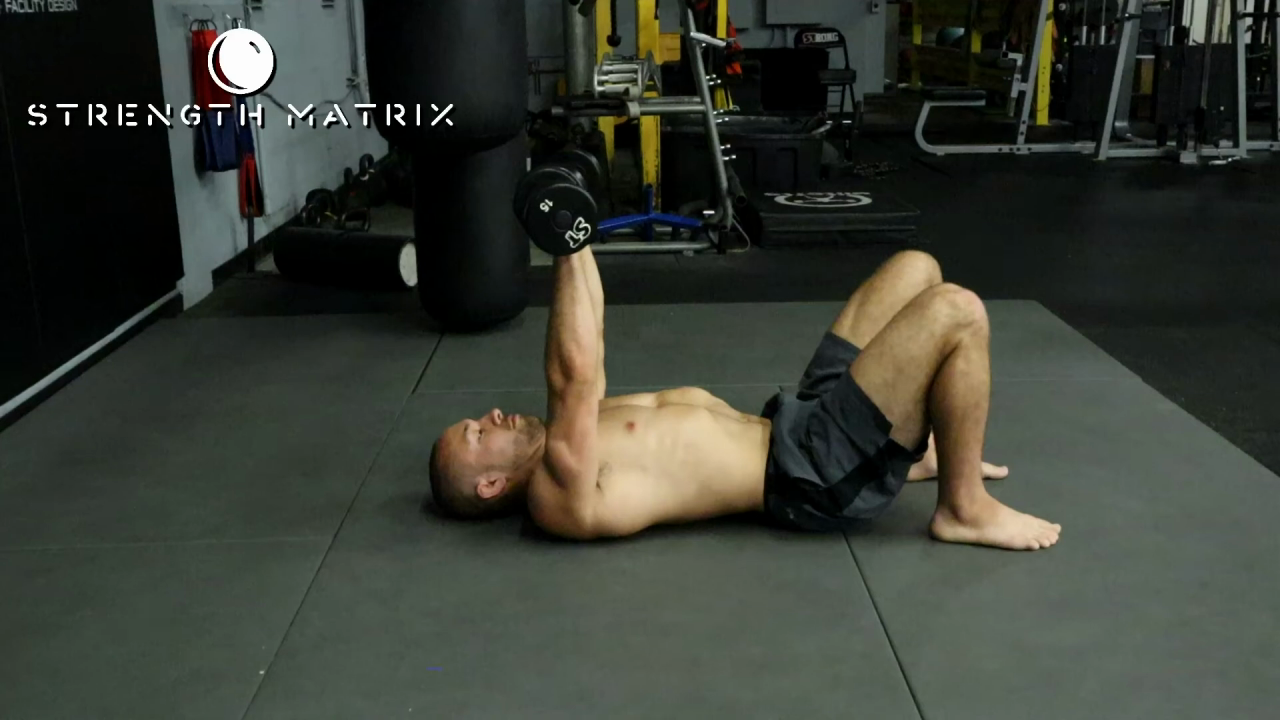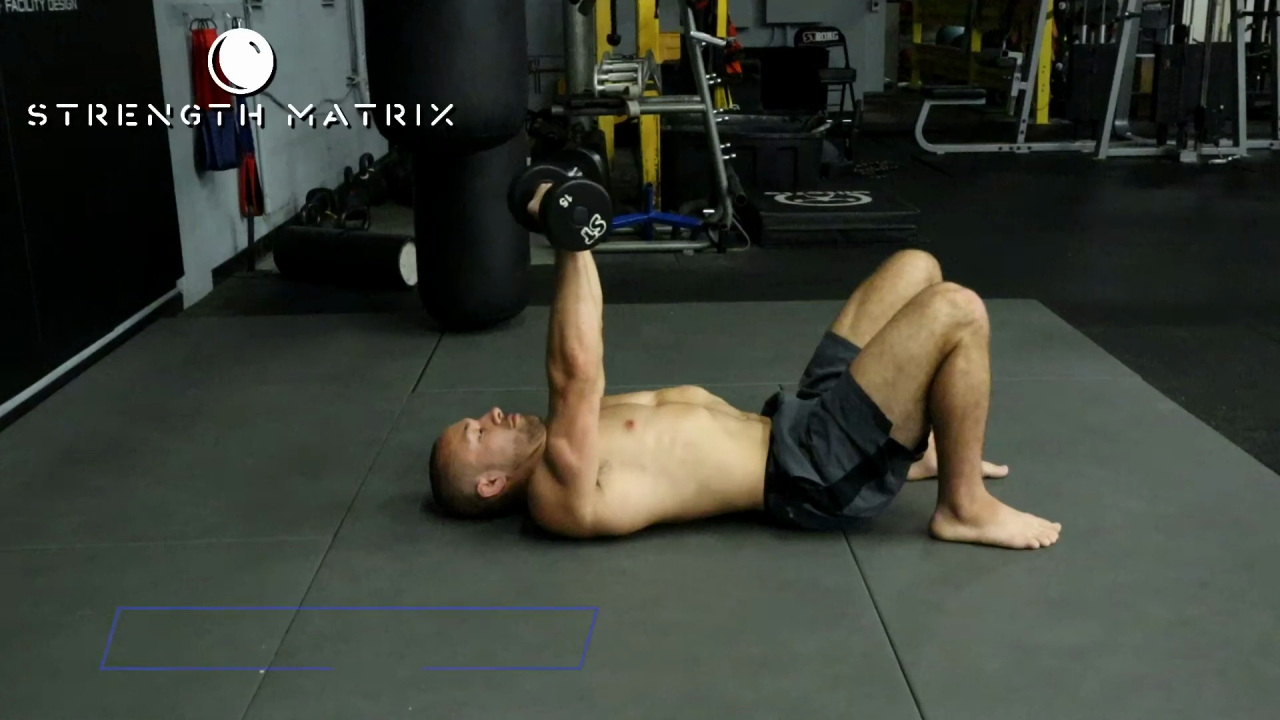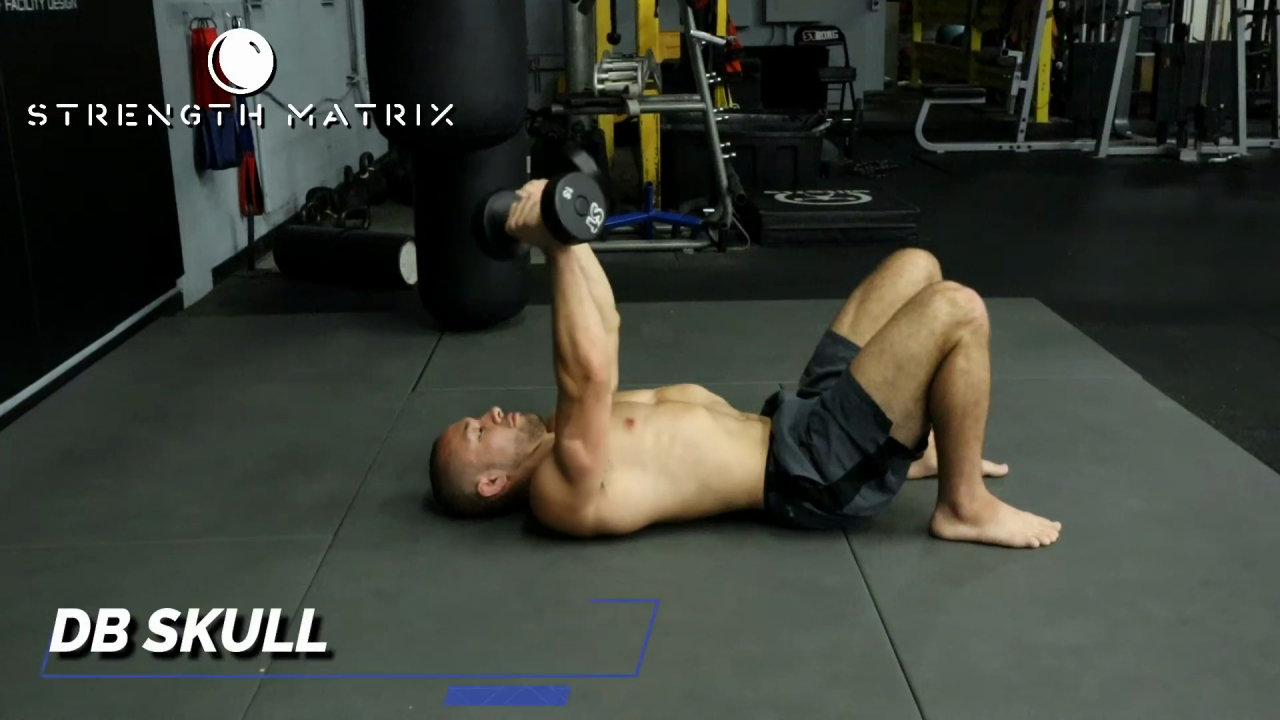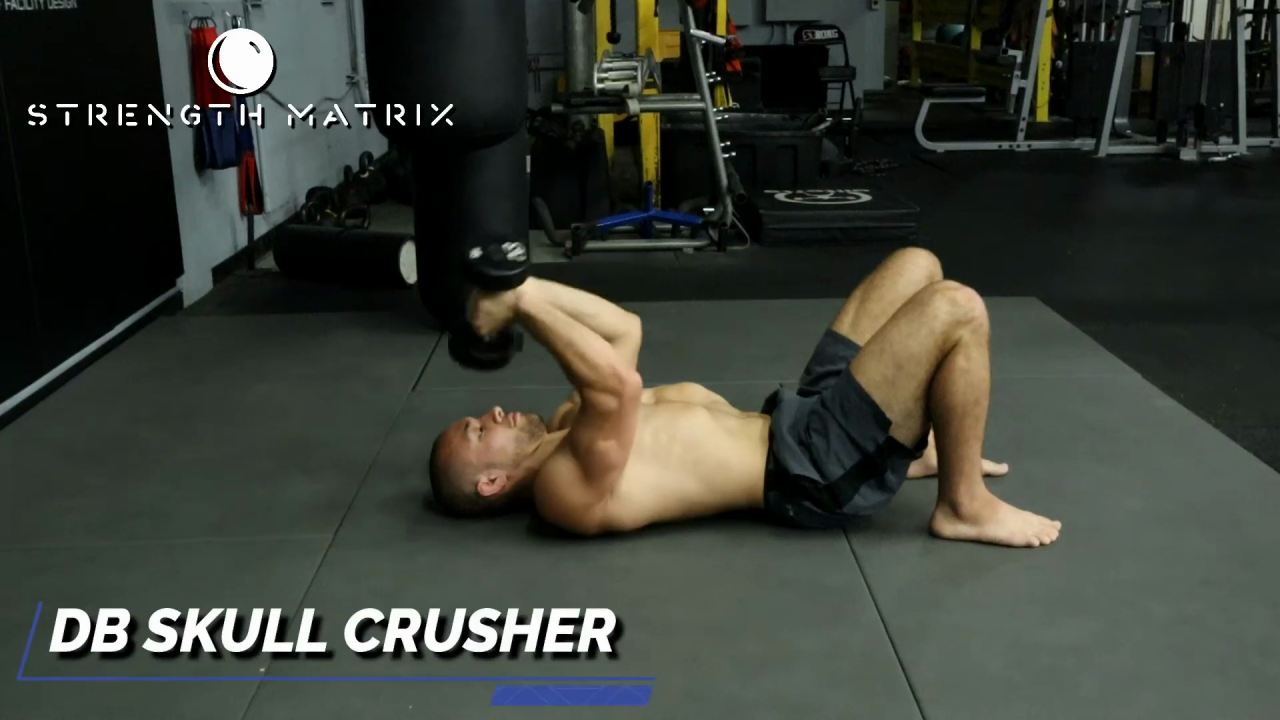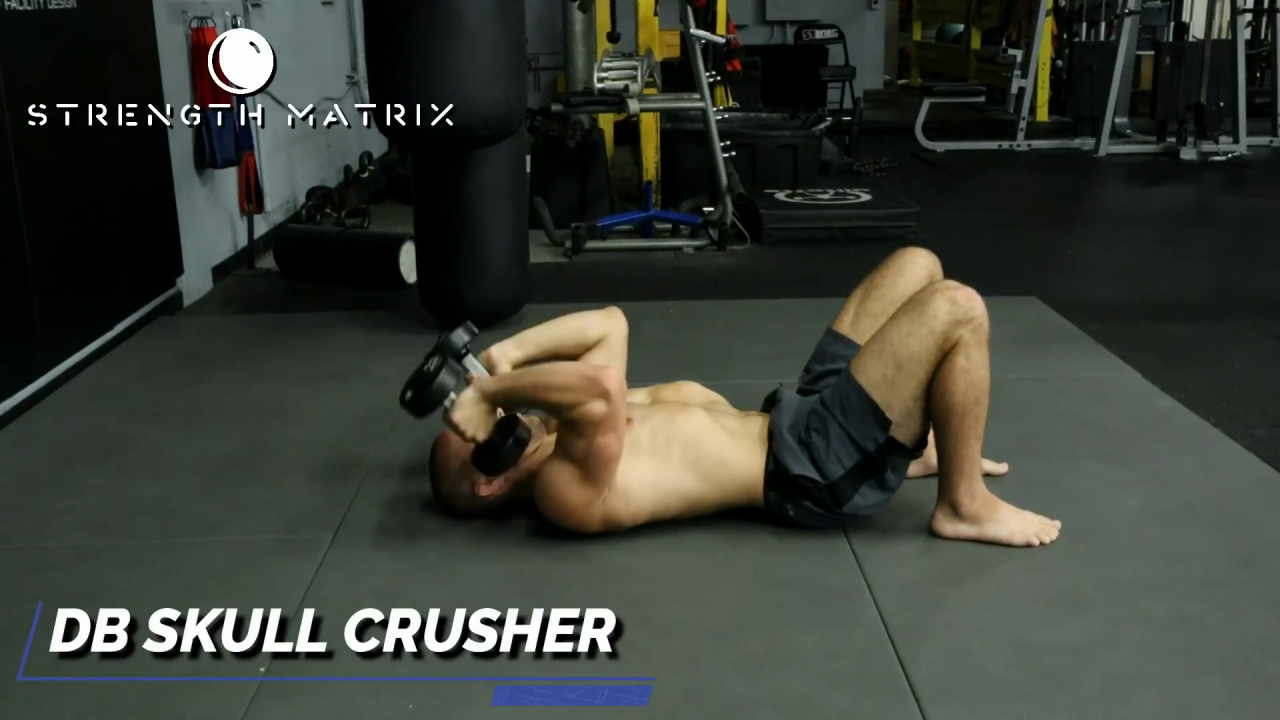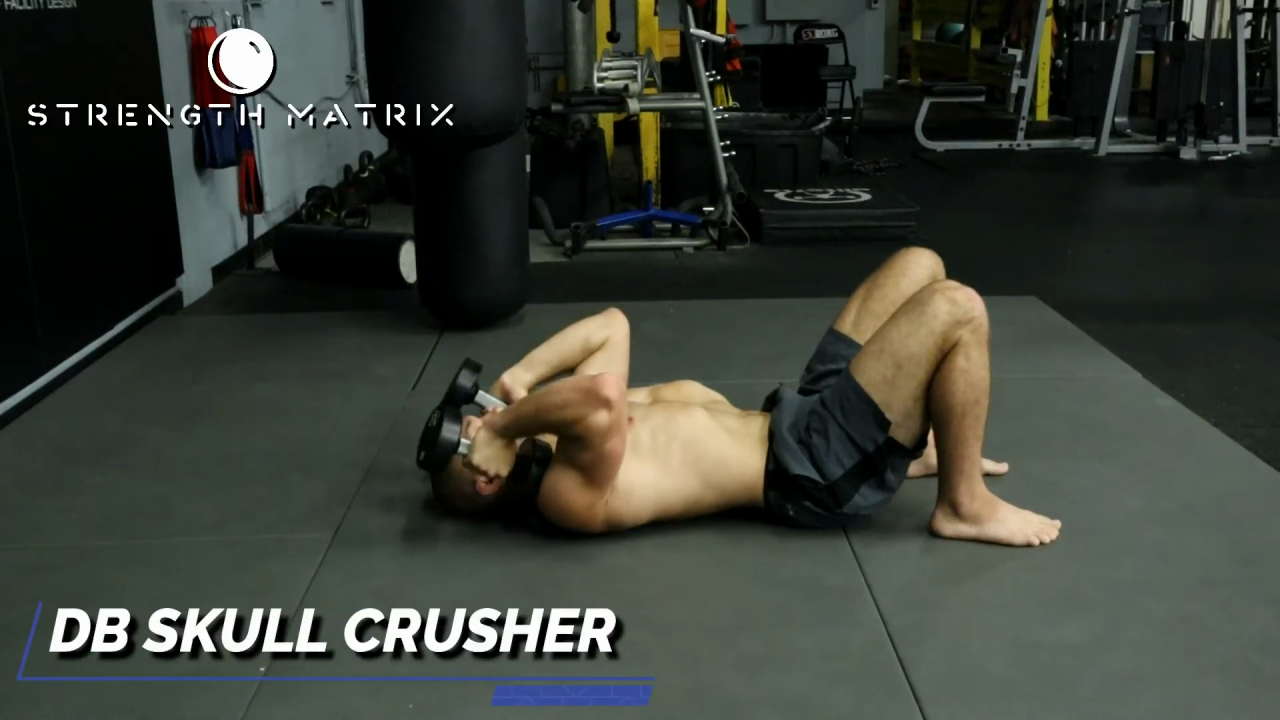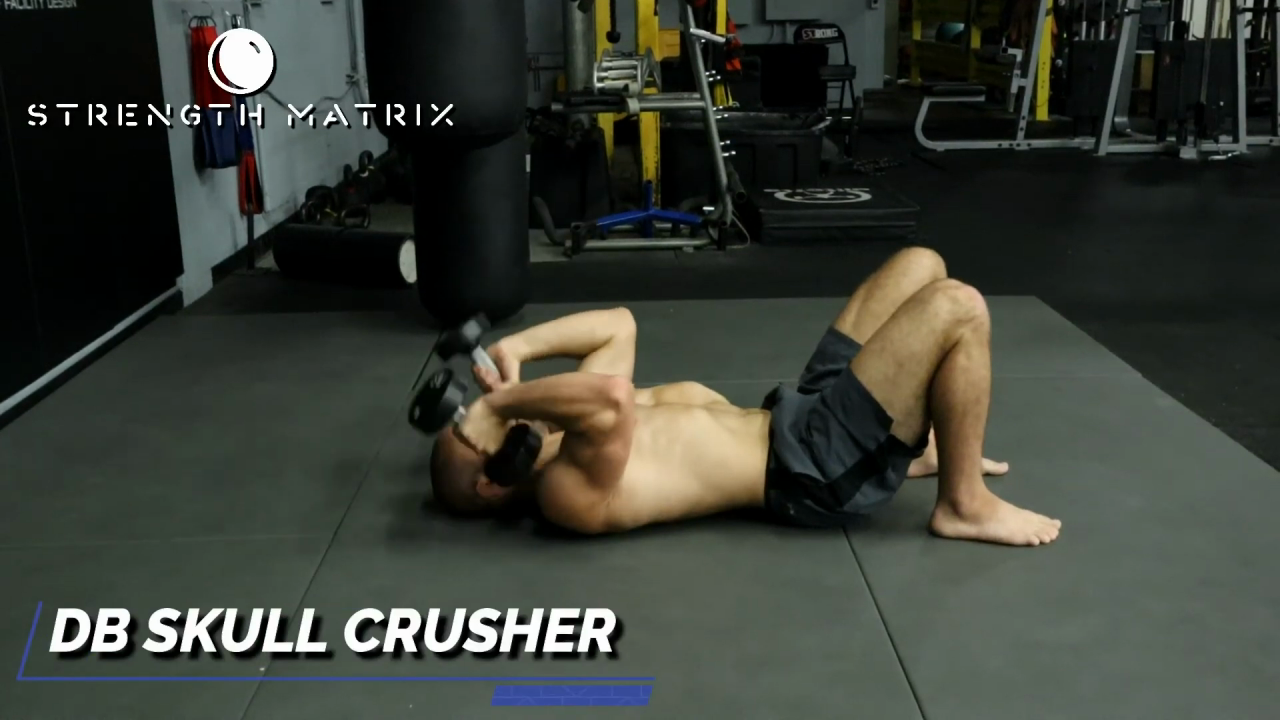
dt=0.4s
person 1, frame 1
left shoulder: (563, 443)
right shoulder: (561, 496)
left elbow: (583, 360)
right elbow: (578, 377)
left wrist: (575, 240)
right wrist: (567, 253)
left hip: (797, 420)
right hip: (818, 472)
left knee: (915, 269)
right knee: (957, 311)
left ankle: (918, 450)
right ankle: (966, 509)
person 1, frame 2
left shoulder: (559, 439)
right shoulder: (561, 496)
right elbow: (578, 373)
right wrist: (572, 246)
left hip: (794, 420)
right hip: (818, 469)
left knee: (916, 265)
right knee: (957, 310)
left ankle: (919, 449)
right ankle: (964, 506)
person 1, frame 3
left shoulder: (557, 441)
right shoulder: (561, 494)
left elbow: (600, 334)
right elbow: (590, 375)
left wrist: (562, 235)
right wrist: (557, 248)
left hip: (796, 420)
right hip: (819, 469)
left knee: (916, 266)
right knee: (956, 309)
left ankle: (919, 447)
right ankle: (964, 507)
person 1, frame 4
left shoulder: (566, 430)
right shoulder: (568, 491)
left elbow: (625, 332)
right elbow: (622, 386)
left wrist: (522, 296)
right wrist: (523, 302)
left hip: (797, 417)
right hip: (818, 469)
left knee: (916, 265)
right knee: (956, 309)
left ankle: (919, 448)
right ankle: (965, 506)
person 1, frame 5
left shoulder: (560, 438)
right shoulder: (567, 490)
left elbow: (610, 325)
right elbow: (605, 384)
left wrist: (507, 354)
right wrist: (491, 391)
left hip: (799, 416)
right hip: (818, 469)
left knee: (917, 264)
right knee: (956, 308)
left ankle: (920, 445)
right ankle: (964, 505)
person 1, frame 6
left shoulder: (564, 442)
right shoulder: (569, 494)
left elbow: (612, 326)
right elbow: (602, 393)
left wrist: (520, 377)
right wrist: (508, 425)
left hip: (798, 415)
right hip: (818, 470)
left knee: (919, 265)
right knee: (955, 308)
left ankle: (921, 447)
right ankle: (964, 506)
person 1, frame 7
left shoulder: (566, 436)
right shoulder: (570, 493)
left elbow: (620, 326)
right elbow: (612, 394)
left wrist: (516, 346)
right wrist: (503, 399)
left hip: (798, 414)
right hip: (818, 467)
left knee: (921, 264)
right knee: (958, 307)
left ankle: (919, 446)
right ankle: (965, 504)
